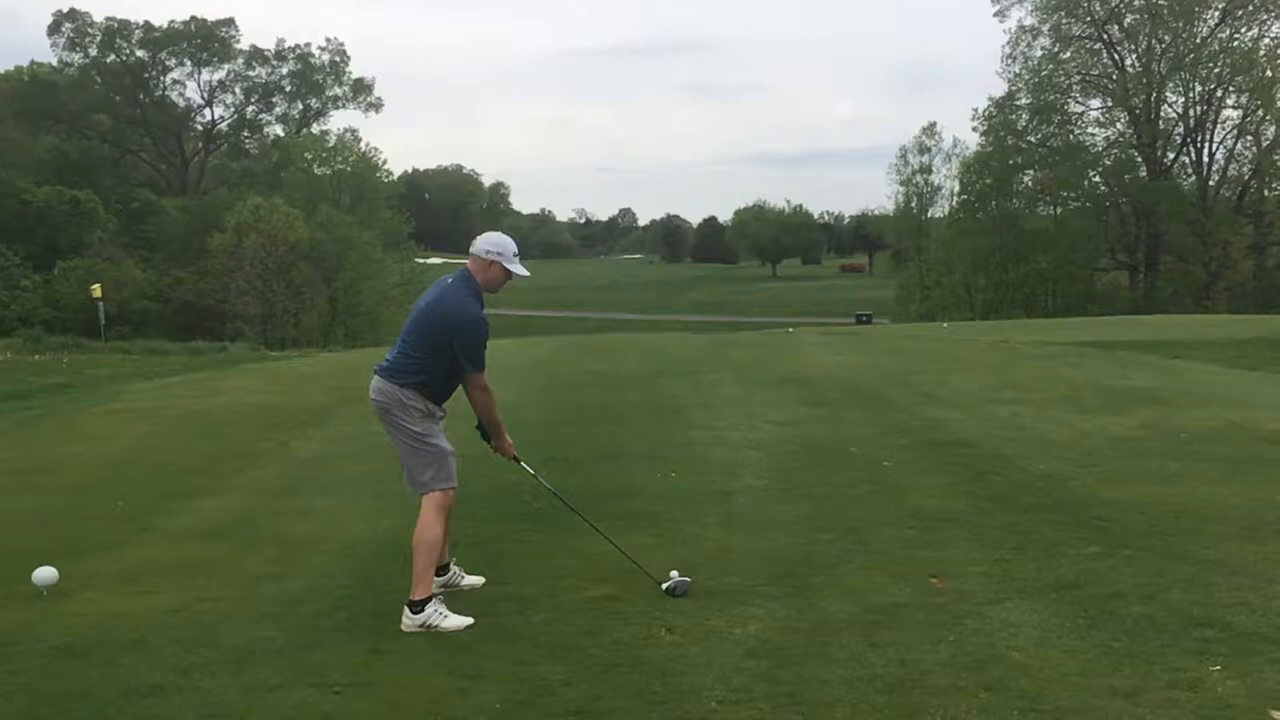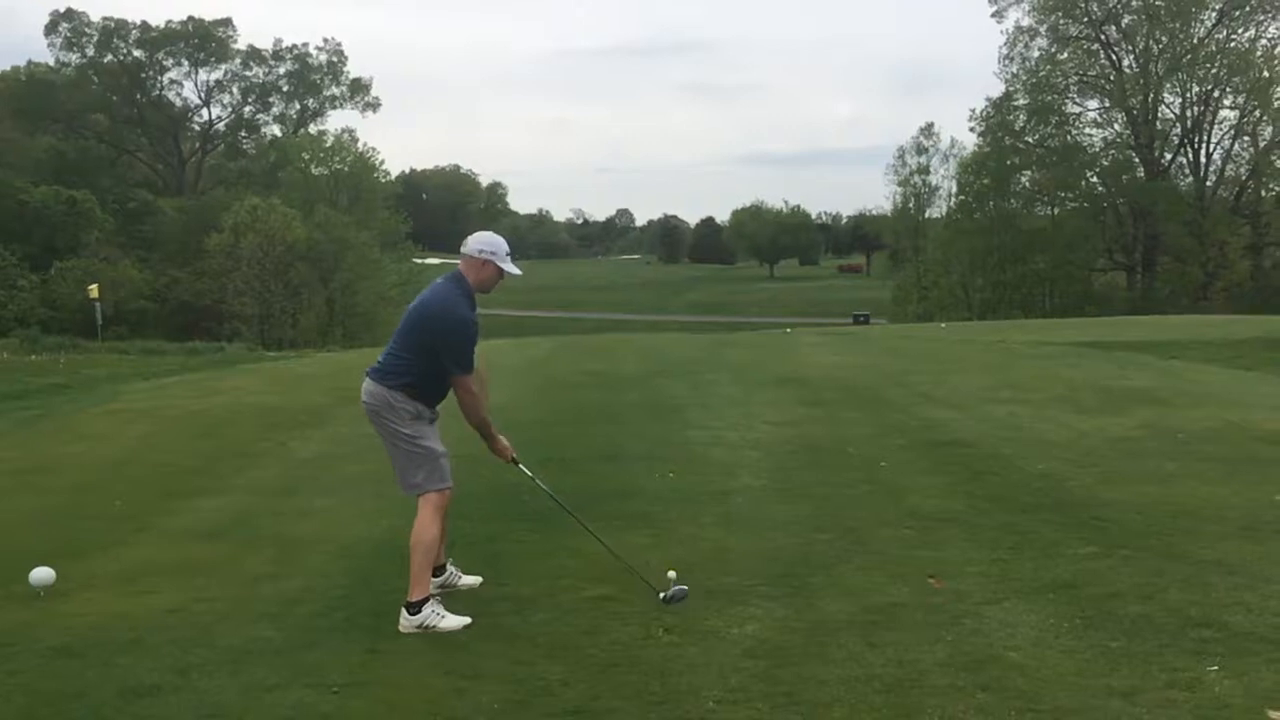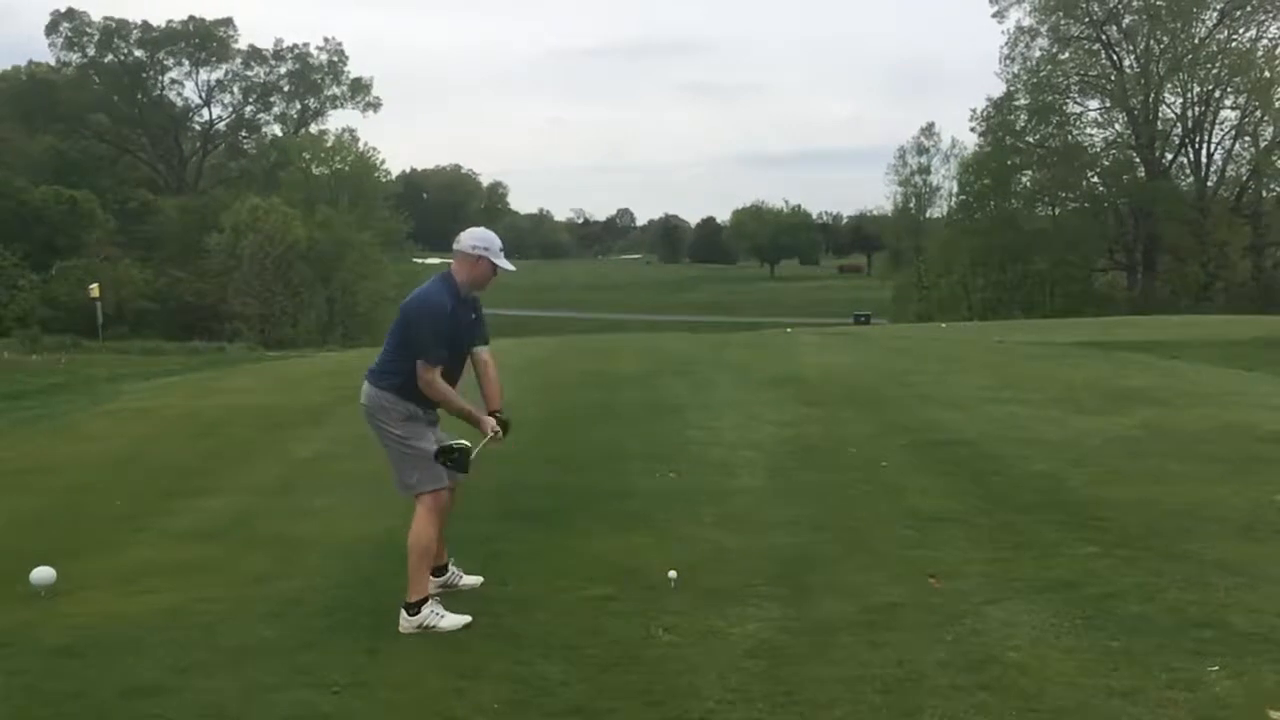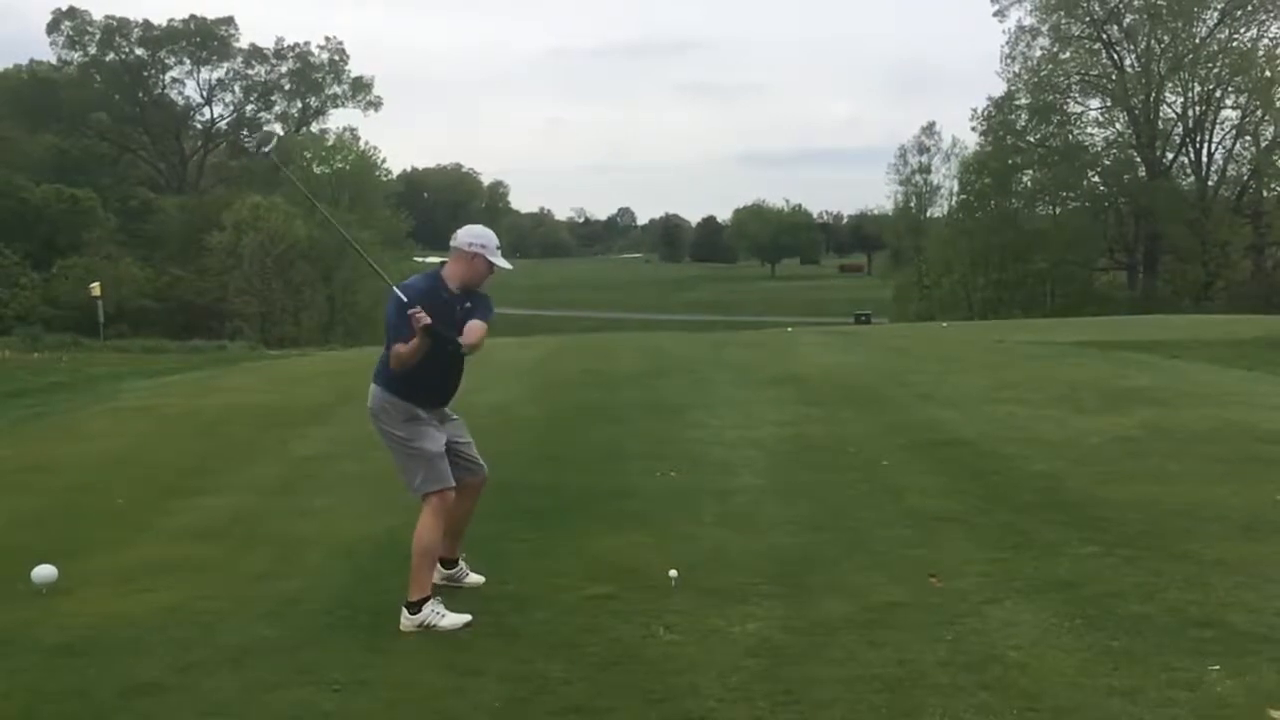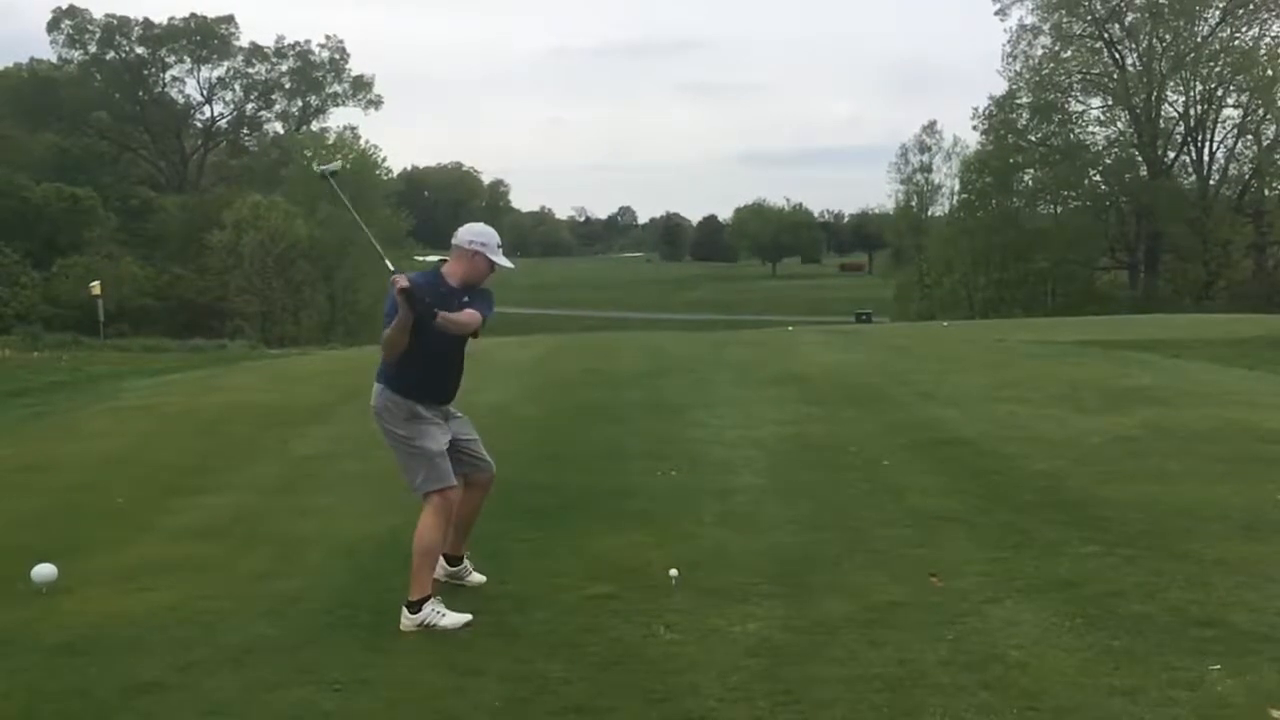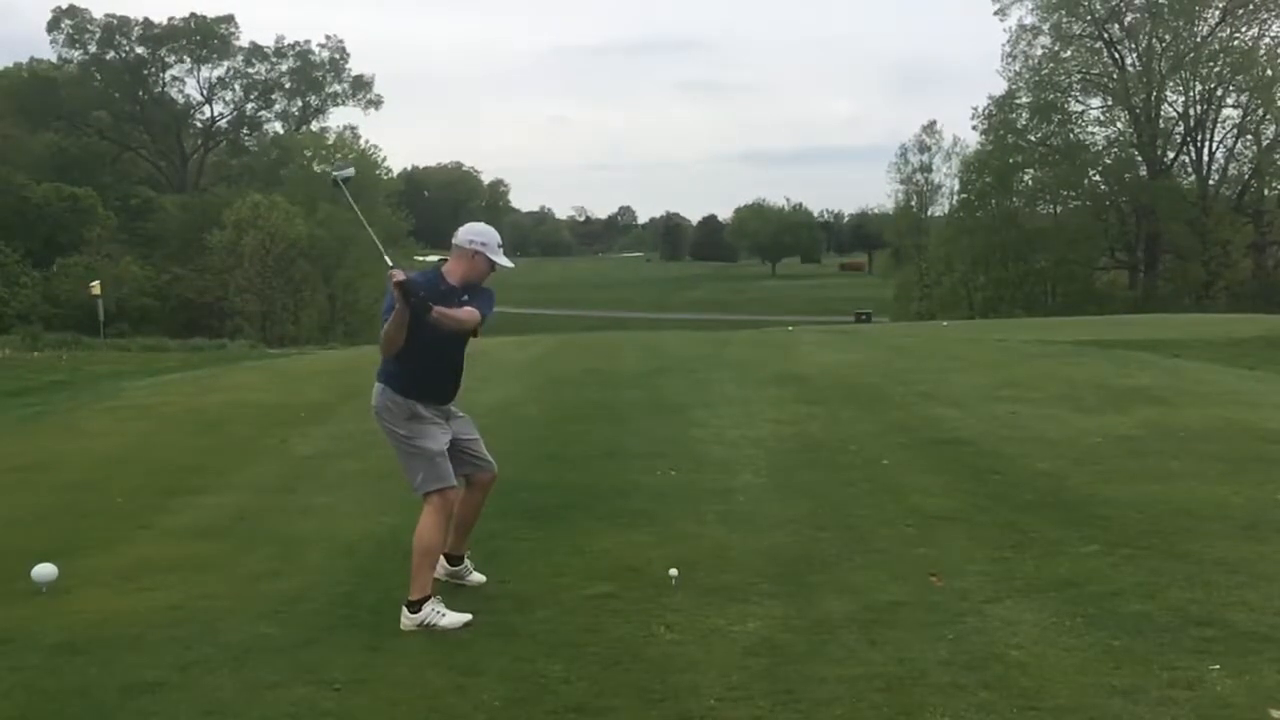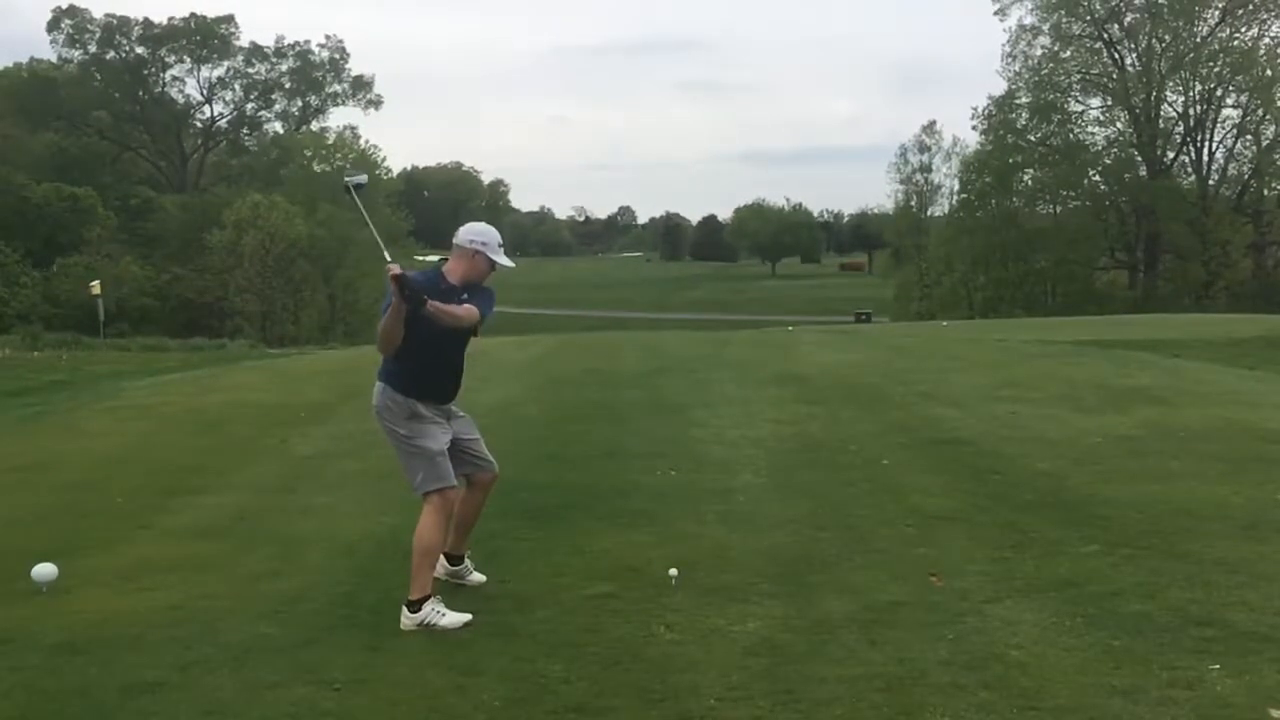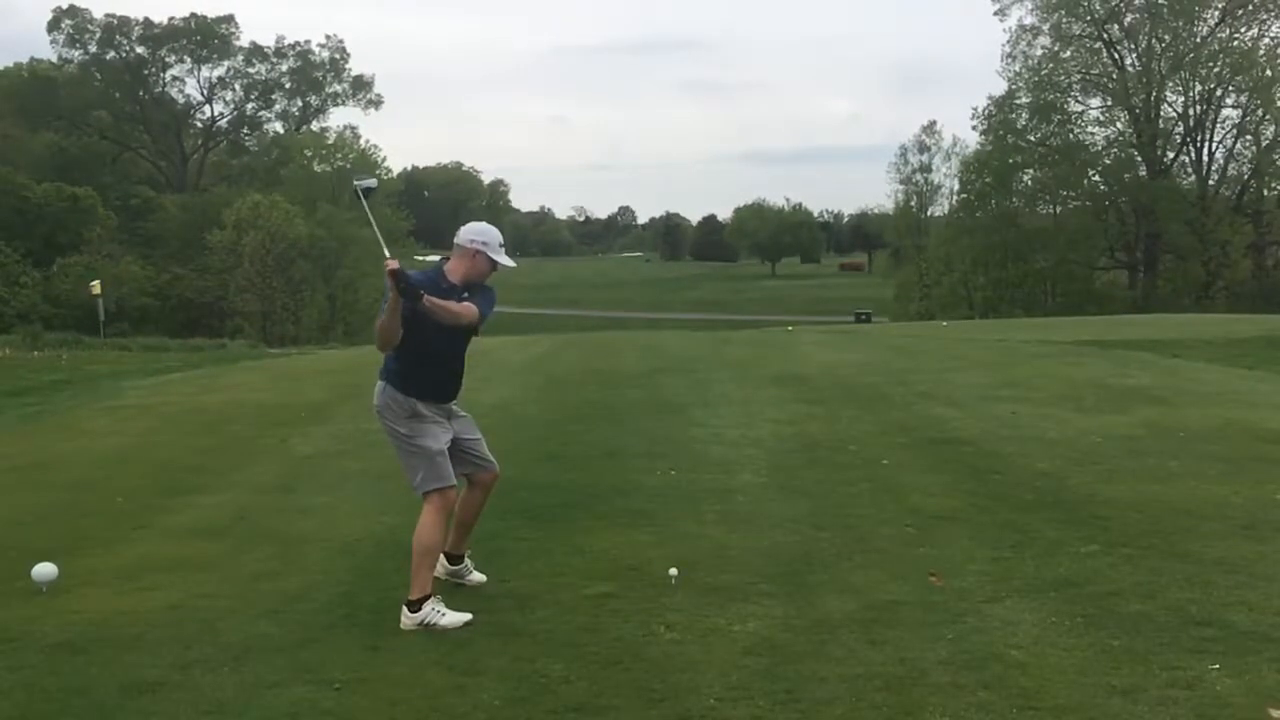
dt=0.2s
person 1, frame 1
left shoulder: (451, 286)
right shoulder: (467, 313)
right elbow: (478, 387)
left wrist: (486, 425)
right wrist: (498, 435)
left hip: (404, 392)
right hip: (405, 399)
left knee: (440, 485)
right knee: (439, 494)
left ankle: (441, 570)
right ankle: (419, 606)
person 1, frame 2
left shoulder: (447, 290)
right shoulder: (455, 313)
left elbow: (471, 373)
right elbow: (466, 388)
left wrist: (485, 427)
right wrist: (492, 437)
left hip: (400, 396)
right hip: (397, 401)
left knee: (437, 486)
right knee: (435, 495)
left ankle: (438, 571)
right ankle: (417, 608)
person 1, frame 3
left shoulder: (468, 304)
right shoulder: (434, 304)
left elbow: (484, 361)
right elbow: (429, 381)
left wrist: (495, 413)
right wrist: (476, 420)
left hip: (412, 404)
right hip: (393, 403)
left knee: (446, 483)
right knee: (433, 496)
left ankle: (439, 571)
right ankle: (416, 609)
person 1, frame 4
left shoulder: (477, 302)
right shoulder: (414, 292)
left elbow: (474, 335)
right elbow: (397, 362)
left wrist: (447, 341)
right wrist: (420, 341)
left hip: (433, 405)
right hip: (399, 405)
left knee: (473, 477)
right knee: (439, 496)
left ankle: (448, 564)
right ankle: (417, 608)
person 1, frame 5
left shoulder: (479, 296)
right shoulder: (412, 286)
left elbow: (467, 324)
right elbow: (389, 353)
left wrist: (430, 314)
right wrist: (405, 312)
left hip: (440, 404)
right hip: (403, 404)
left knee: (481, 474)
right knee: (442, 496)
left ankle: (452, 561)
right ankle: (417, 607)
person 1, frame 6
left shoulder: (479, 295)
right shoulder: (413, 286)
left elbow: (465, 321)
right elbow: (387, 349)
left wrist: (428, 310)
right wrist: (402, 307)
left hip: (441, 403)
right hip: (404, 404)
left knee: (483, 474)
right knee: (442, 496)
left ankle: (452, 560)
right ankle: (418, 606)
person 1, frame 7
left shoulder: (480, 295)
right shoulder: (415, 284)
left elbow: (463, 318)
right elbow: (386, 347)
left wrist: (424, 304)
right wrist: (398, 302)
left hip: (442, 403)
right hip: (404, 403)
left knee: (484, 474)
right knee: (442, 496)
left ankle: (452, 560)
right ankle: (418, 606)
person 1, frame 8
left shoulder: (481, 294)
right shoulder: (416, 282)
left elbow: (462, 316)
right elbow: (384, 344)
left wrist: (420, 299)
right wrist: (395, 297)
left hip: (443, 402)
right hip: (405, 403)
left knee: (485, 474)
right knee: (442, 495)
left ankle: (452, 559)
right ankle: (418, 606)
